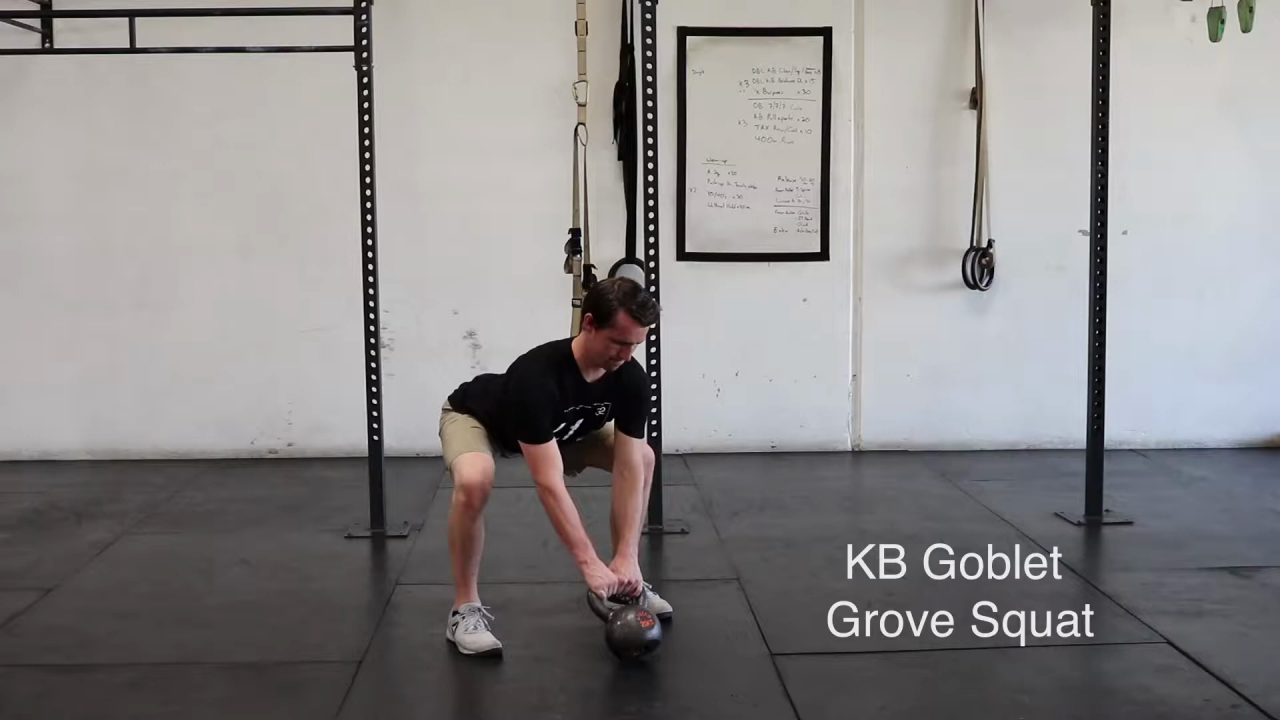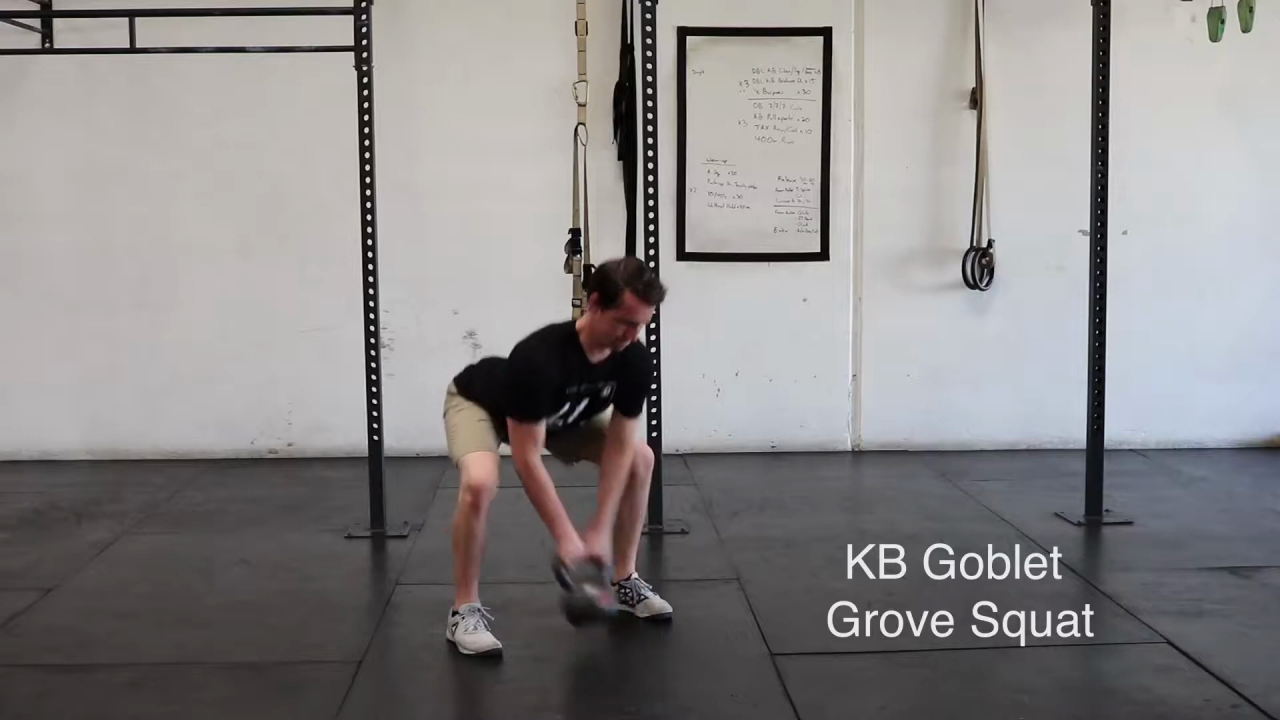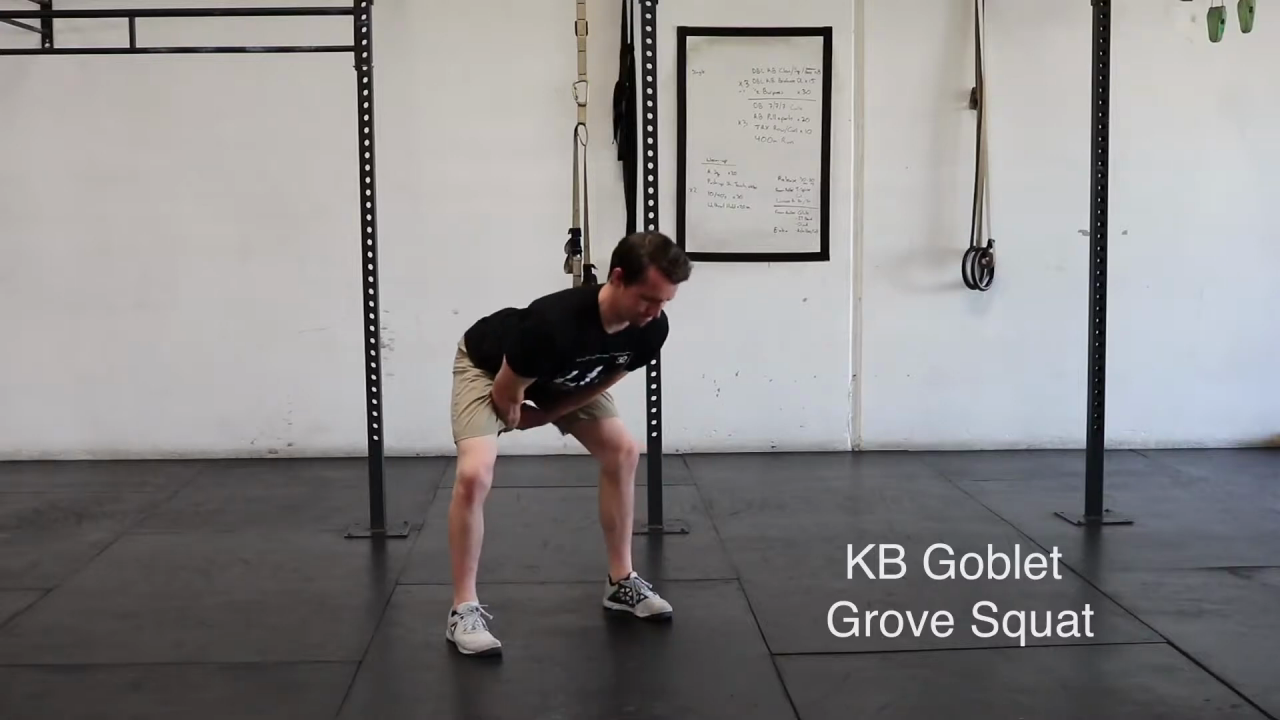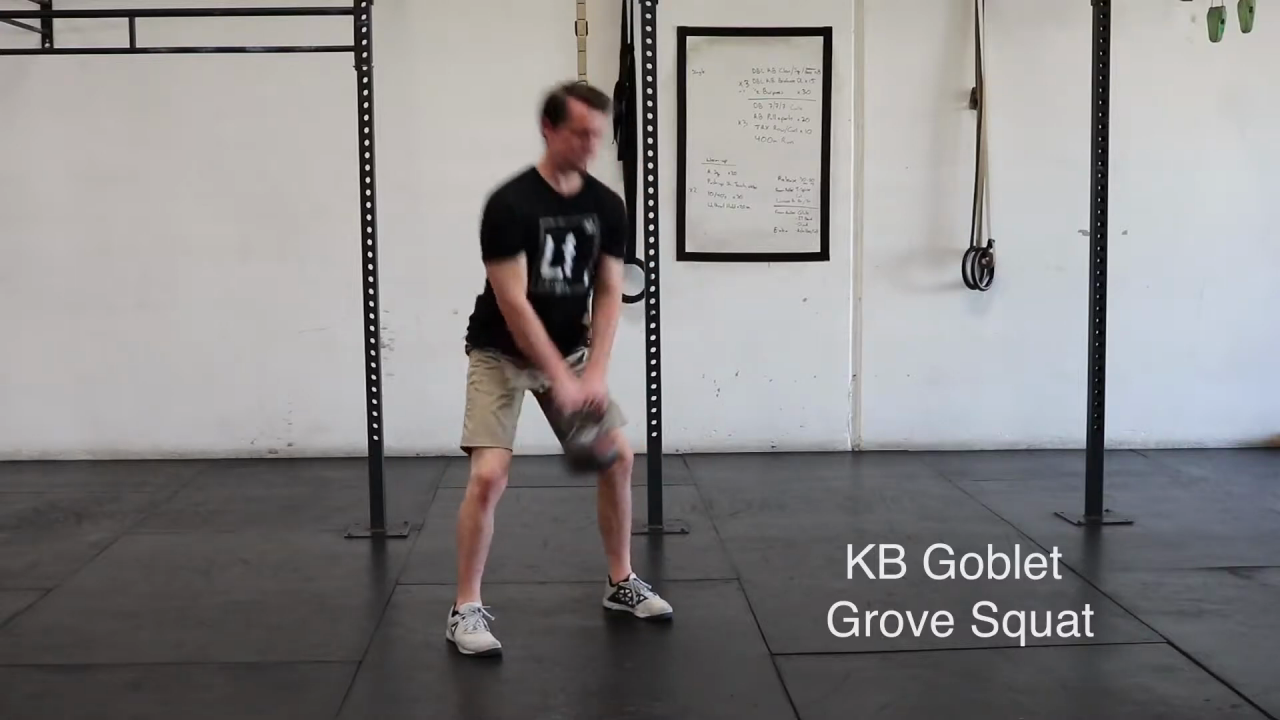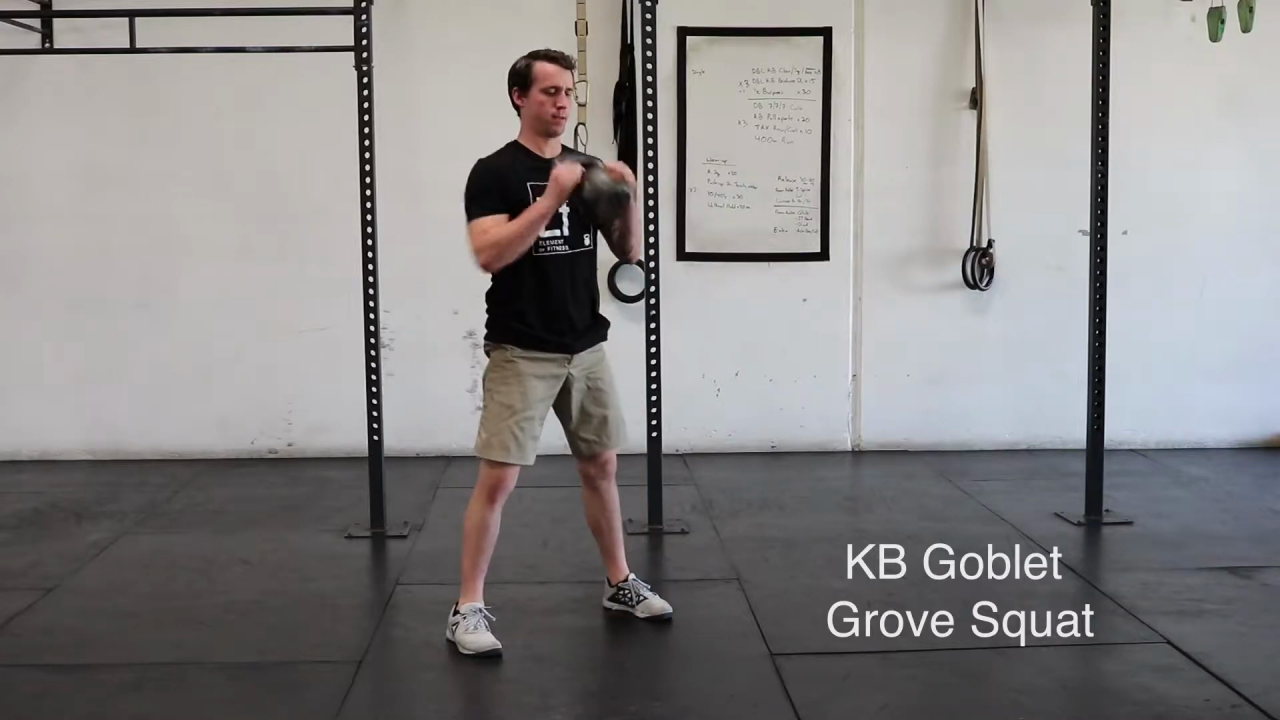
dt=0.4s
person 1, frame 1
left shoulder: (630, 379)
right shoulder: (536, 377)
left elbow: (629, 467)
right elbow: (549, 483)
left wrist: (626, 557)
right wrist: (590, 564)
right hip: (474, 417)
left knee: (644, 459)
right knee: (473, 482)
left ankle: (624, 581)
right ankle: (466, 608)
person 1, frame 2
left shoulder: (635, 362)
right shoulder: (539, 357)
left elbow: (621, 448)
right elbow: (527, 461)
left wrist: (599, 531)
right wrist: (564, 536)
right hip: (478, 403)
left knee: (642, 459)
right knee: (480, 484)
left ankle: (624, 580)
right ankle: (466, 610)
person 1, frame 3
left shoulder: (651, 330)
right shoulder: (553, 321)
left elbow: (603, 382)
right elbow: (506, 392)
left wrist: (541, 416)
right wrist: (511, 419)
right hip: (487, 366)
left knee: (622, 453)
right knee: (474, 475)
left ankle: (621, 582)
right ankle: (464, 609)
person 1, frame 4
left shoulder: (607, 205)
right shoulder: (510, 203)
left elbow: (608, 291)
right elbow: (511, 300)
left wrist: (595, 371)
right wrist: (557, 377)
left hip: (569, 351)
right hip: (502, 355)
left knee: (619, 459)
right knee: (489, 476)
left ankle: (621, 583)
right ankle: (466, 607)
person 1, frame 5
left shoulder: (587, 166)
right shoulder: (495, 171)
left elbow: (629, 251)
right elbow: (489, 256)
left wrist: (625, 199)
right wrist: (549, 200)
left hip: (586, 346)
right hip: (521, 353)
left knee: (602, 467)
right knee: (497, 480)
left ankle: (620, 582)
right ankle: (468, 608)
